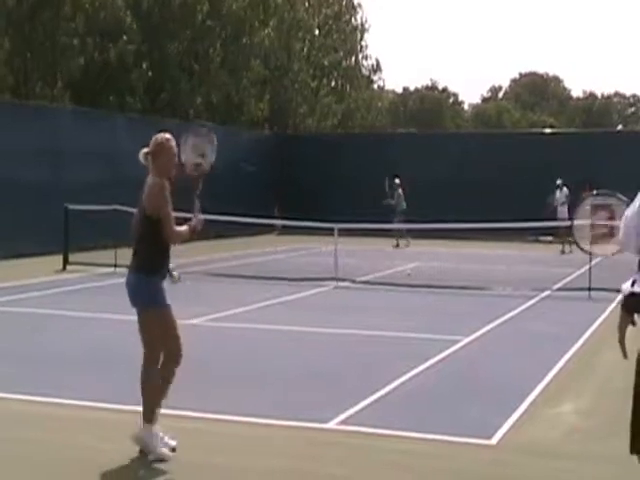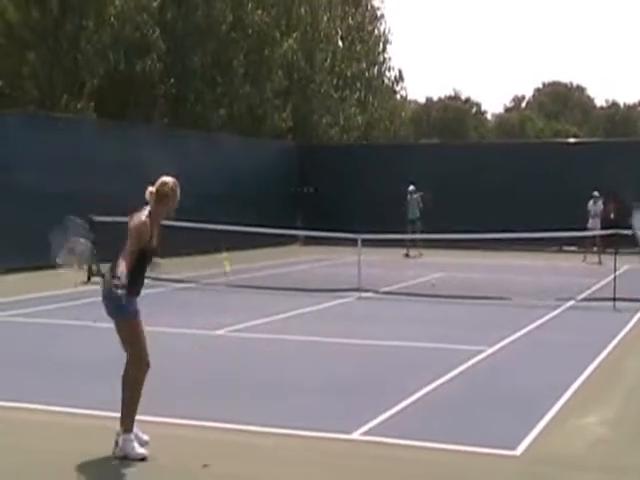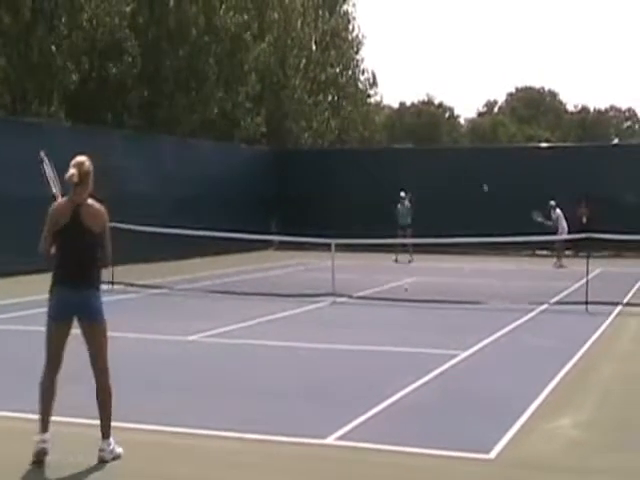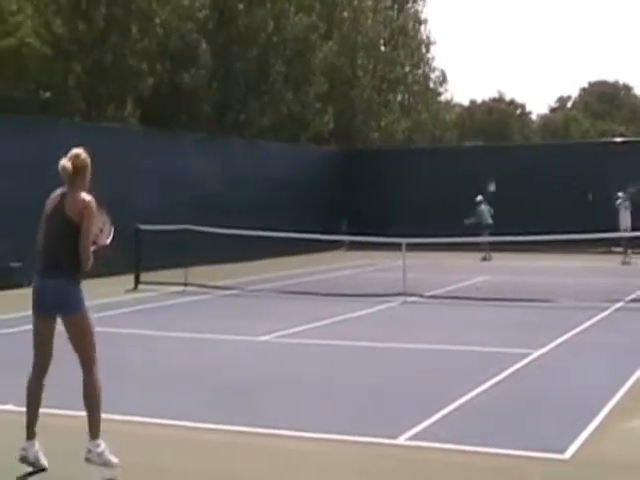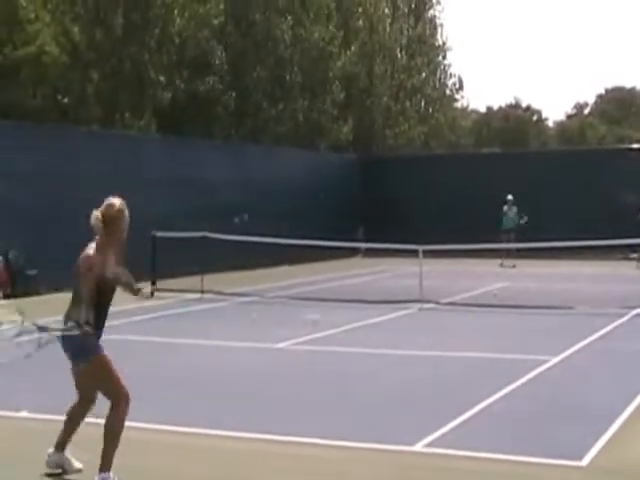
dt=1s
person 1, frame 1
left shoulder: (151, 185)
right shoulder: (159, 186)
right elbow: (172, 235)
left wrist: (161, 263)
right wrist: (193, 227)
left hip: (142, 277)
right hip: (147, 282)
left knee: (153, 356)
right knee: (172, 355)
left ankle: (149, 429)
right ankle: (148, 428)
person 1, frame 2
left shoulder: (153, 218)
right shoulder: (142, 223)
right elbow: (125, 259)
right wrist: (119, 281)
left hip: (125, 294)
right hip: (121, 295)
left knee: (134, 361)
right knee: (140, 363)
left ankle: (127, 428)
right ankle: (125, 439)
person 1, frame 3
left shoulder: (56, 209)
right shoulder: (98, 211)
left elbow: (44, 249)
right elbow: (107, 258)
left hip: (61, 293)
right hip: (88, 295)
left knee: (51, 368)
right knee: (101, 371)
left ankle: (43, 438)
right ankle: (106, 443)
person 1, frame 4
left shoulder: (52, 198)
right shoulder: (86, 202)
left elbow: (42, 244)
right elbow: (85, 255)
right wrist: (85, 264)
left hip: (41, 284)
right hip: (66, 287)
left knee: (40, 366)
right knee: (89, 367)
left ankle: (30, 445)
right ankle: (95, 445)
person 1, frame 5
left shoulder: (112, 251)
right shoulder: (93, 257)
left elbow: (118, 275)
right elbow: (82, 305)
left wrist: (133, 287)
right wrist: (81, 321)
left hip: (84, 338)
right hip: (81, 338)
left knee: (87, 398)
right knee: (120, 399)
left ankle: (58, 454)
